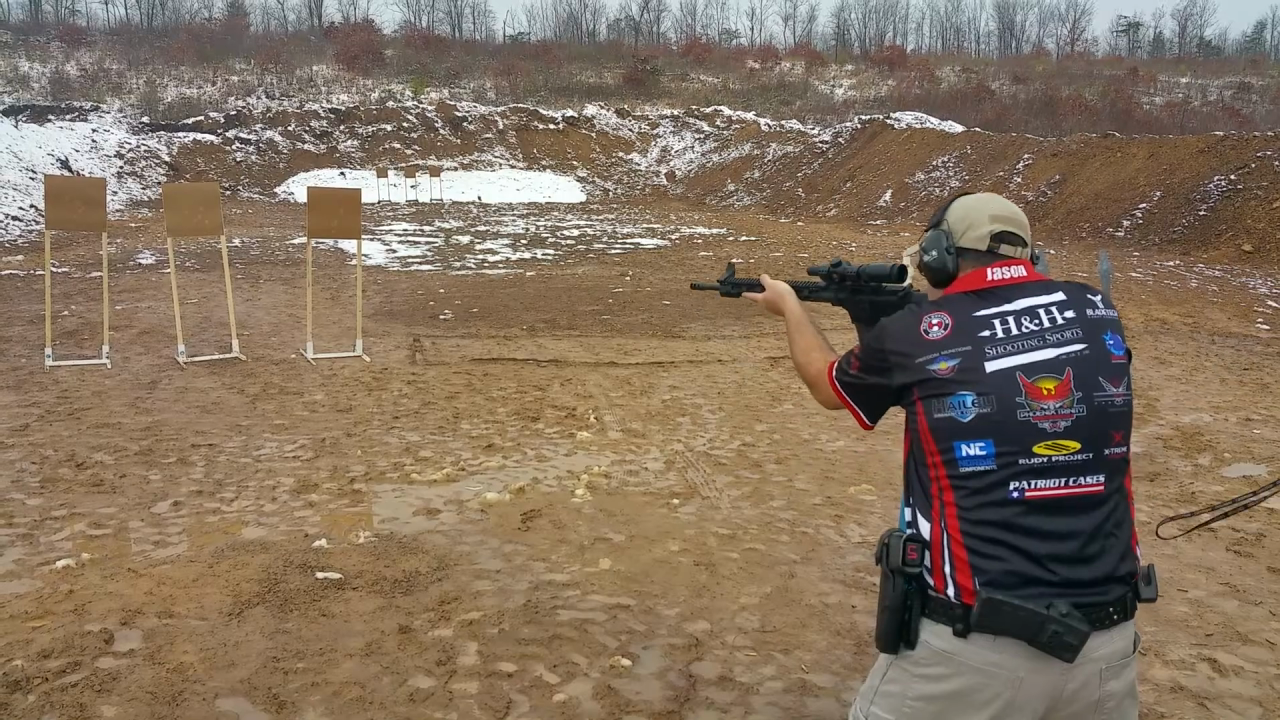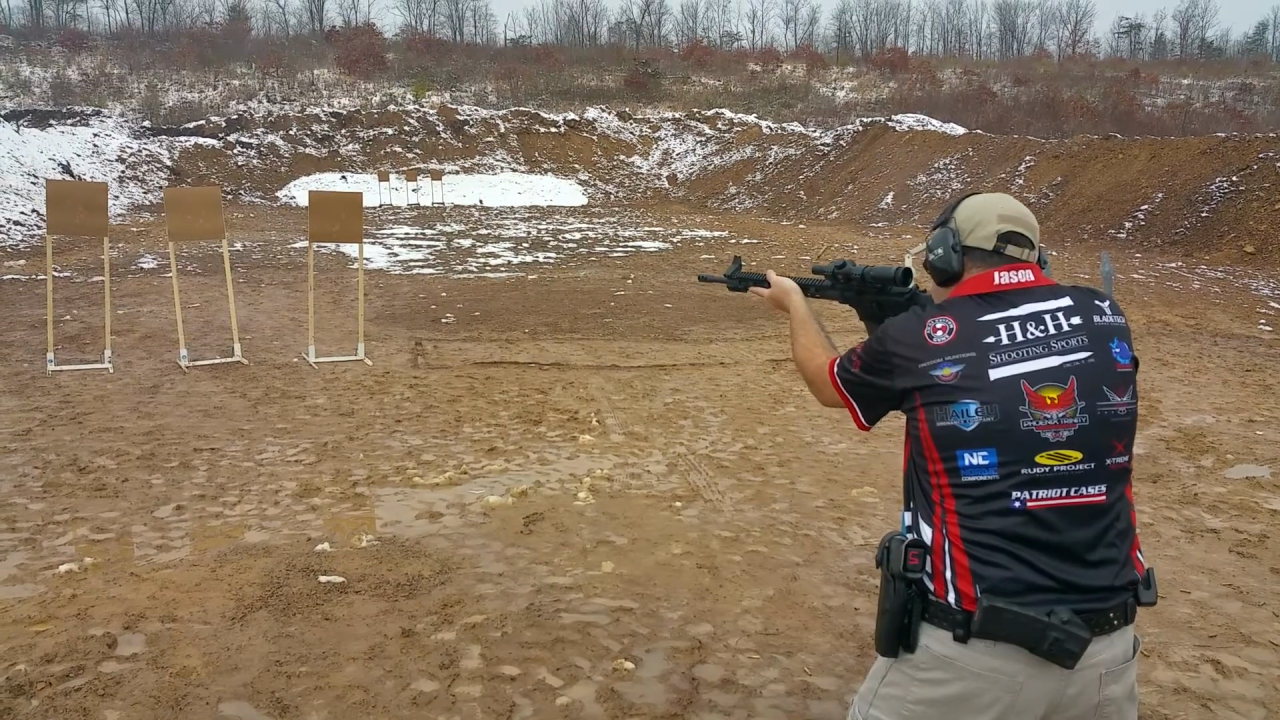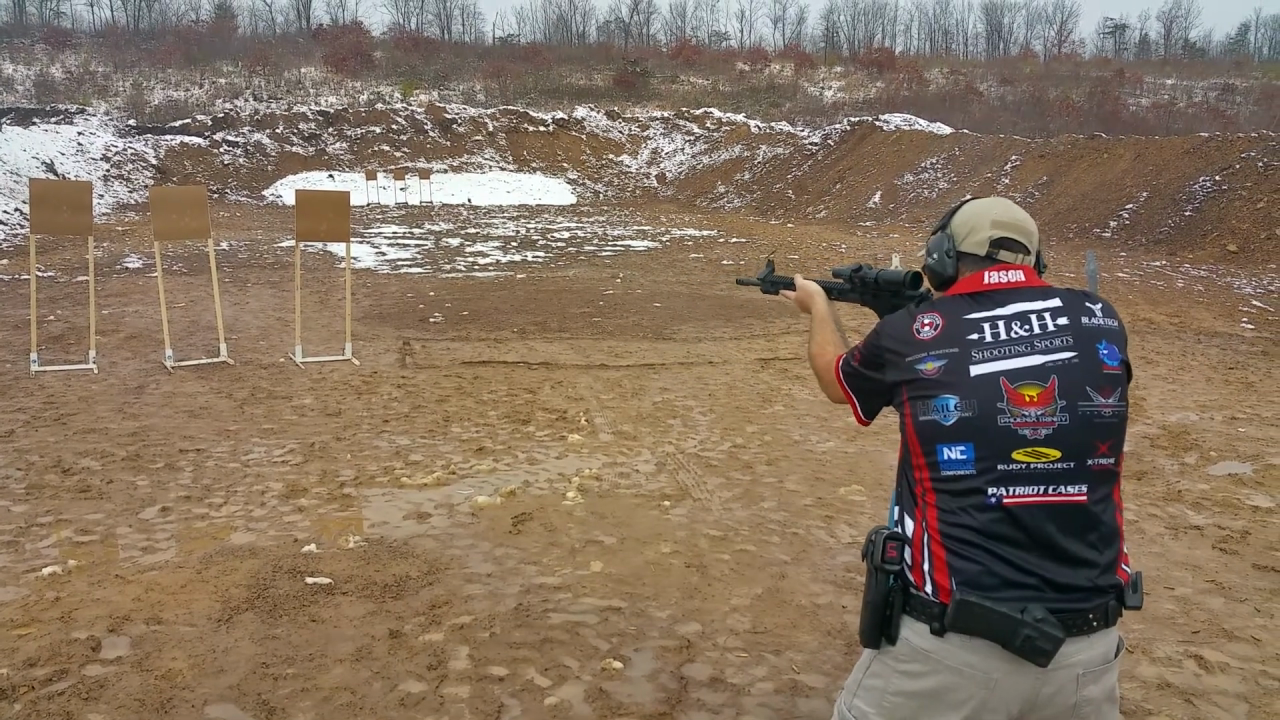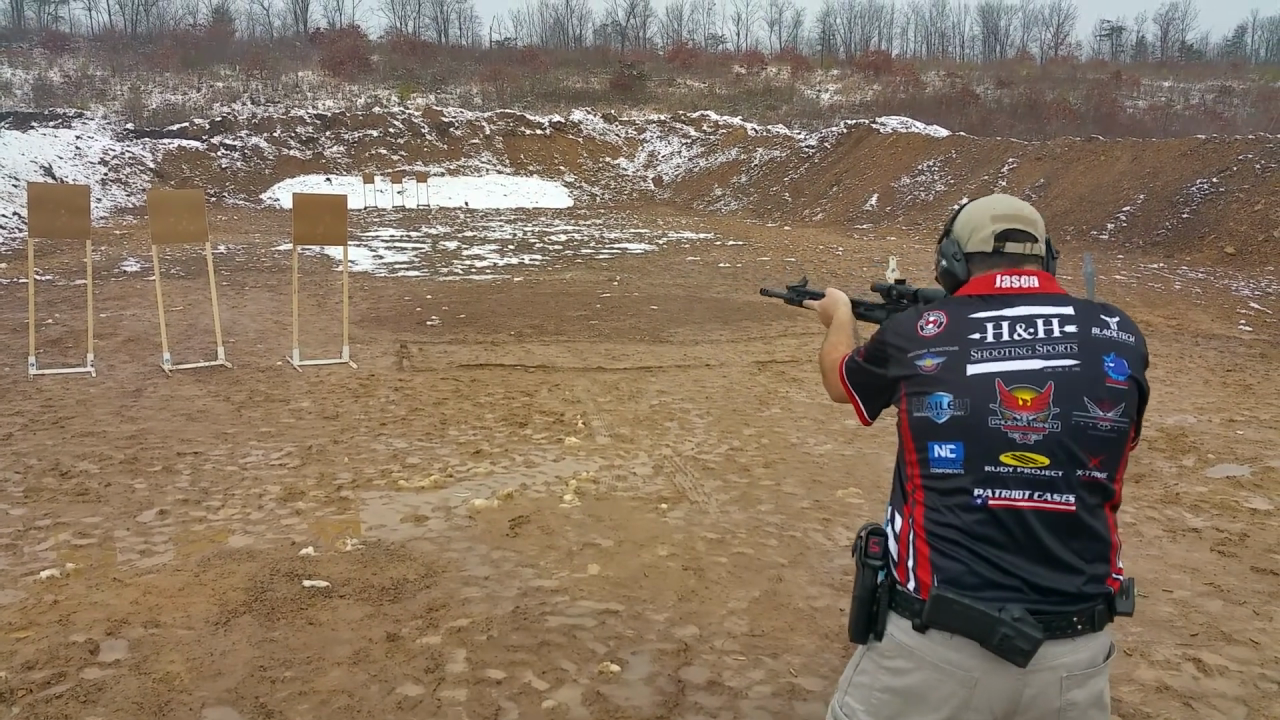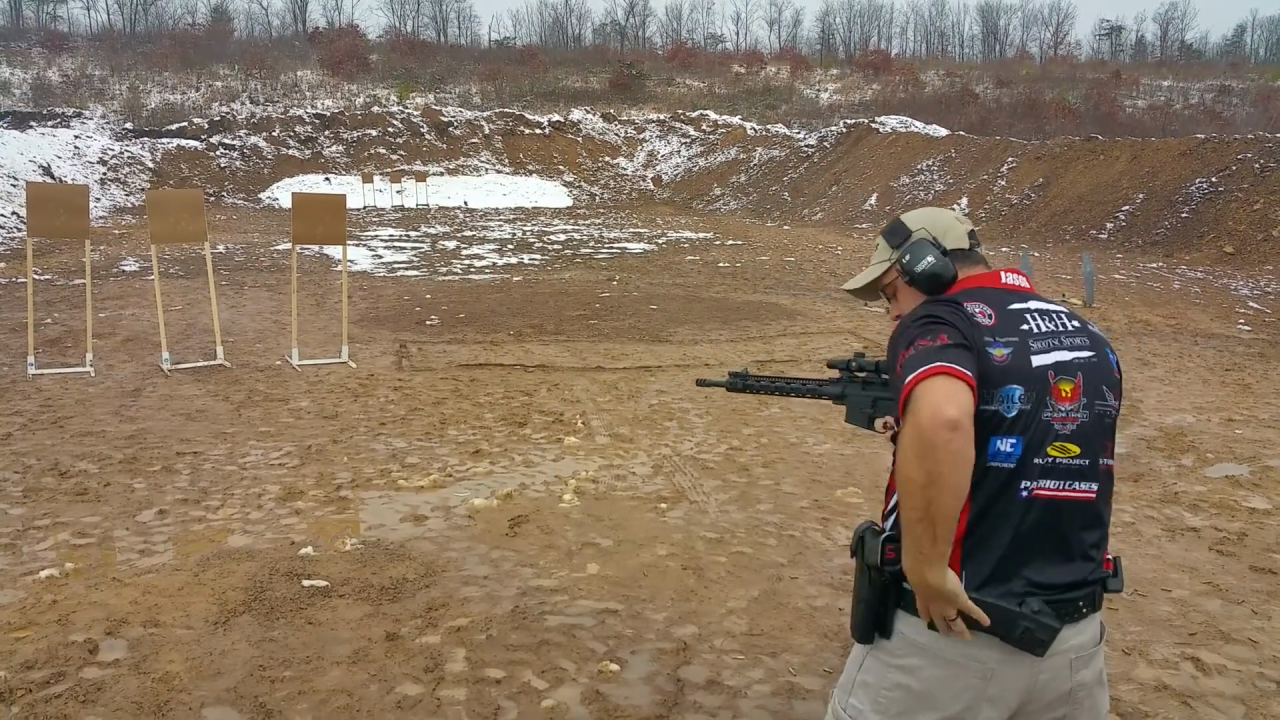
dt=1s
person 1, frame 1
left shoulder: (916, 333)
right shoulder: (1096, 312)
left elbow: (829, 387)
left wrist: (789, 306)
left hip: (970, 649)
right hip: (1103, 643)
person 1, frame 2
left shoulder: (917, 337)
right shoulder: (1103, 317)
left elbow: (829, 384)
left wrist: (793, 301)
left hip: (969, 652)
right hip: (1103, 648)
person 1, frame 3
left shoulder: (910, 333)
right shoulder: (1100, 323)
left elbow: (837, 381)
left wrist: (818, 304)
left hip: (949, 646)
right hip: (1085, 649)
person 1, frame 4
left shoulder: (915, 333)
right shoulder: (1118, 336)
left elbow: (840, 381)
left wrist: (839, 315)
left hip: (932, 645)
right hip: (1071, 654)
person 1, frame 5
left shoulder: (940, 323)
right shoulder: (1090, 340)
left elbow: (943, 420)
left wrist: (926, 563)
left hip: (941, 634)
right hip: (1070, 634)
